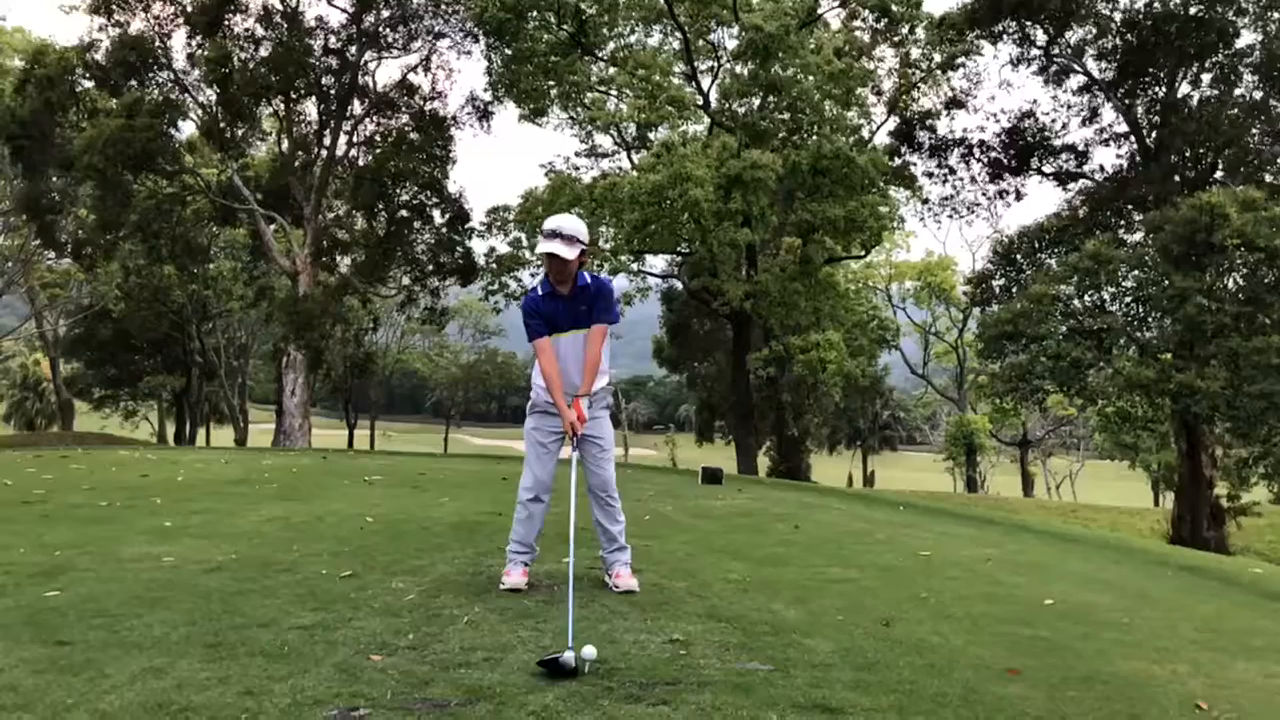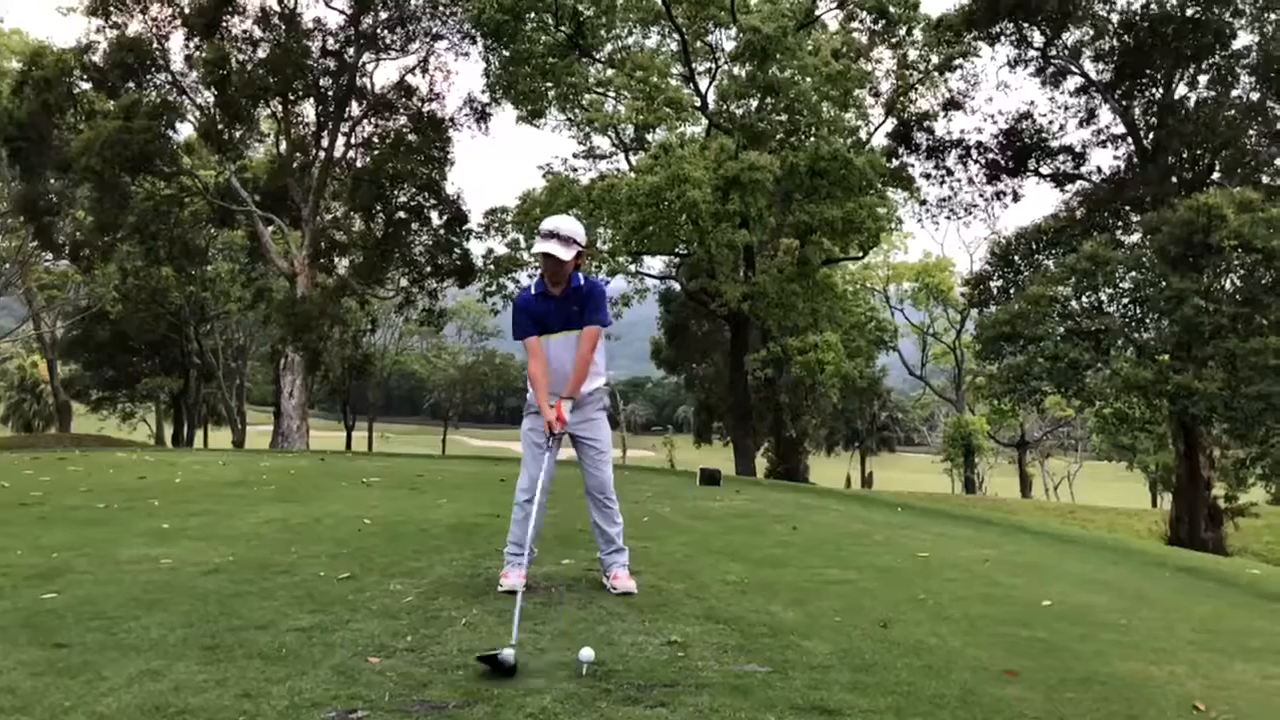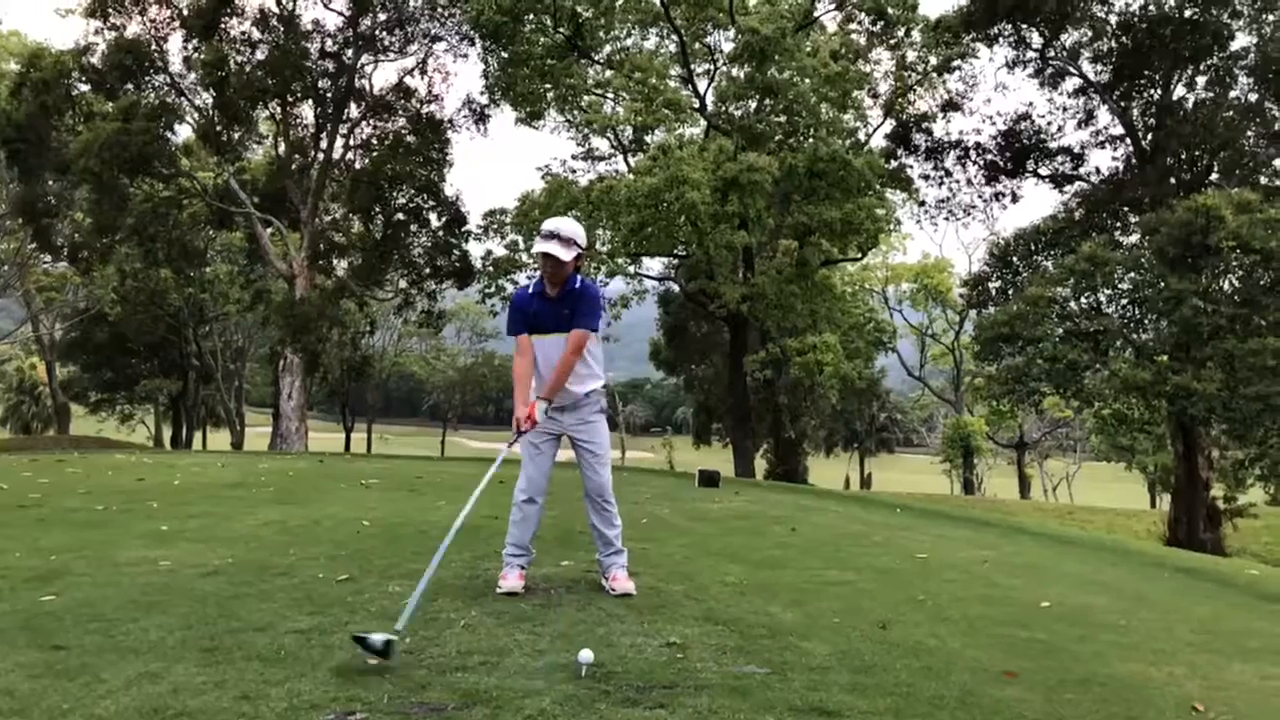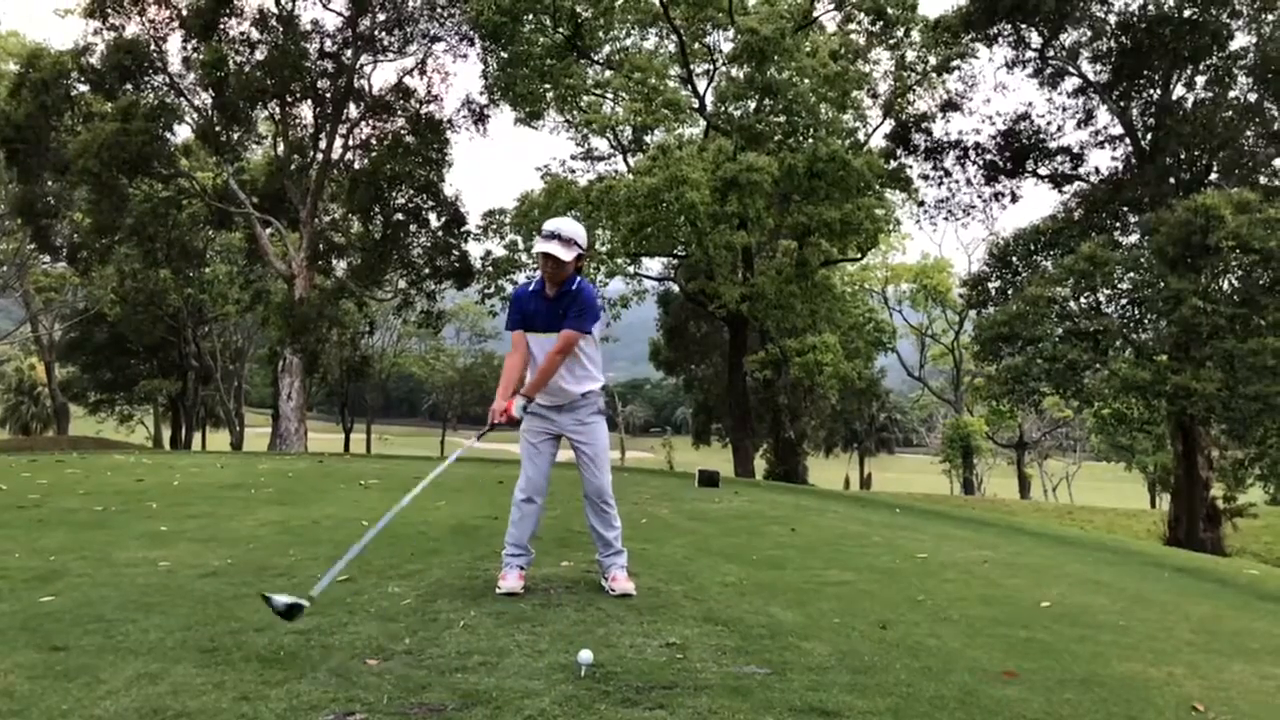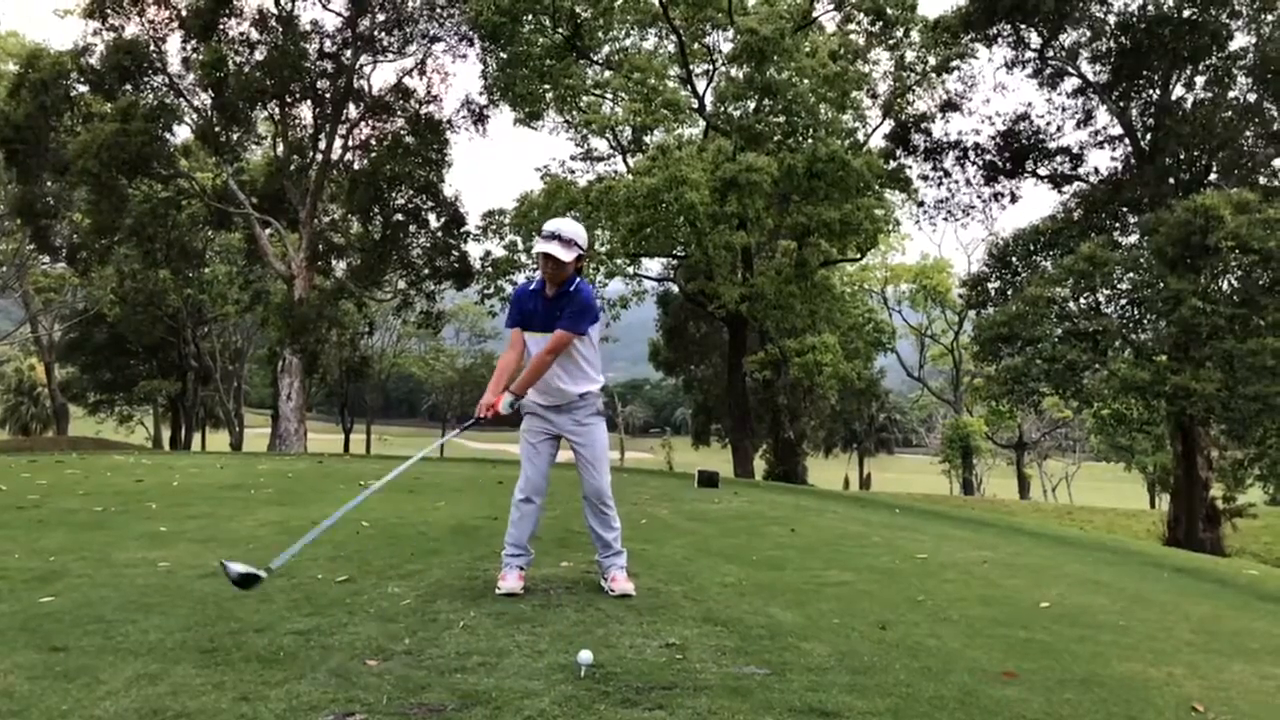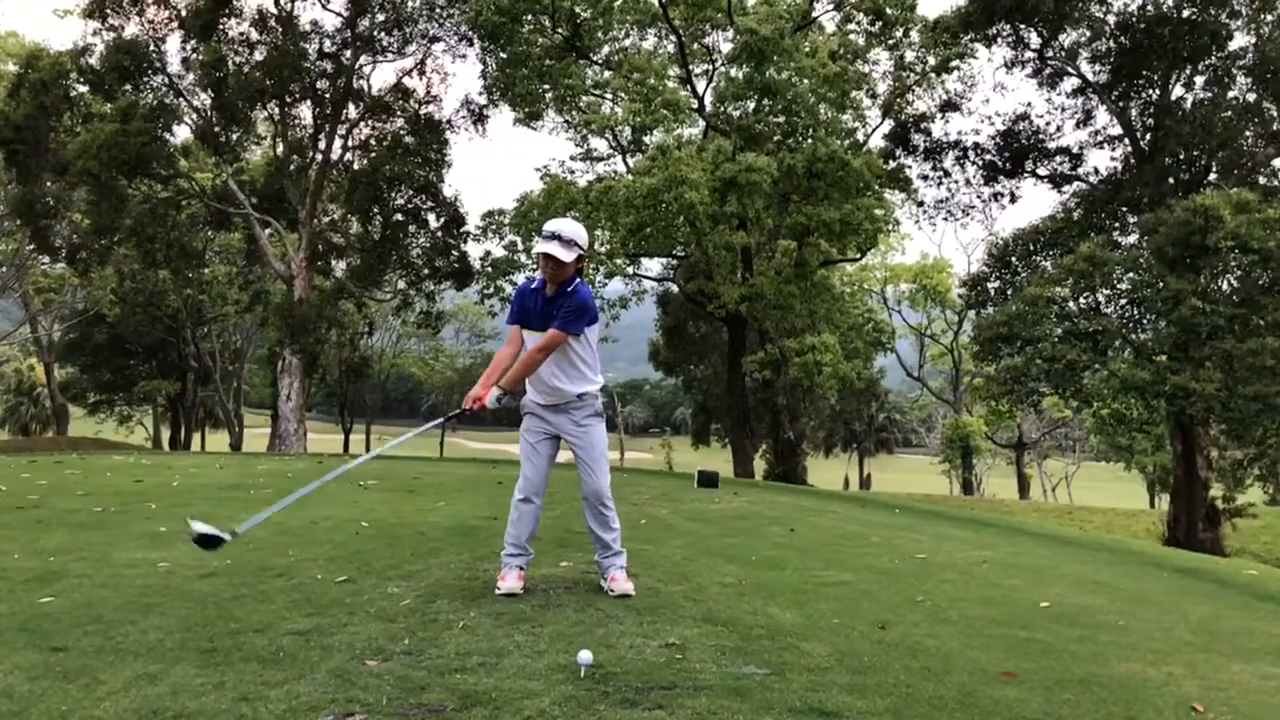
dt=0.2s
person 1, frame 1
left shoulder: (600, 289)
right shoulder: (534, 301)
left elbow: (594, 347)
right elbow: (546, 358)
left wrist: (582, 399)
right wrist: (564, 409)
left hip: (593, 401)
right hip: (547, 404)
left knee: (603, 484)
right knee: (534, 485)
left ankle: (617, 562)
right ankle: (518, 561)
person 1, frame 2
left shoulder: (593, 291)
right shoulder: (526, 301)
left elbow: (585, 350)
right elbow: (535, 358)
left wrist: (568, 402)
right wrist: (546, 407)
left hip: (588, 402)
right hip: (542, 404)
left knee: (601, 486)
right knee: (530, 486)
left ankle: (615, 564)
right ankle: (515, 562)
person 1, frame 3
left shoulder: (587, 294)
right shoulder: (522, 299)
left elbow: (571, 353)
right elbow: (523, 356)
left wrist: (543, 403)
right wrist: (522, 404)
left hip: (585, 404)
right hip: (537, 405)
left knee: (599, 487)
right knee: (529, 487)
left ankle: (614, 565)
right ankle: (515, 563)
person 1, frame 4
left shoulder: (584, 296)
right shoulder: (522, 296)
left elbow: (558, 353)
right elbow: (517, 353)
left wrist: (522, 398)
right wrist: (503, 397)
left hip: (584, 405)
right hip: (539, 406)
left knee: (599, 488)
right knee: (529, 487)
left ankle: (614, 566)
right ankle: (514, 564)
person 1, frame 5
left shoulder: (583, 297)
right shoulder: (523, 295)
left elbow: (549, 353)
right elbow: (514, 350)
left wrist: (511, 397)
right wrist: (493, 392)
left hip: (583, 406)
right hip: (539, 406)
left knee: (598, 489)
right knee: (529, 488)
left ankle: (613, 566)
right ankle: (514, 564)
person 1, frame 6
left shoulder: (580, 299)
right shoulder: (525, 292)
left elbow: (541, 351)
right elbow: (512, 346)
left wrist: (499, 391)
right wrist: (482, 384)
left hip: (582, 407)
right hip: (539, 407)
left knee: (597, 489)
right knee: (528, 488)
left ankle: (613, 566)
right ankle: (514, 564)
